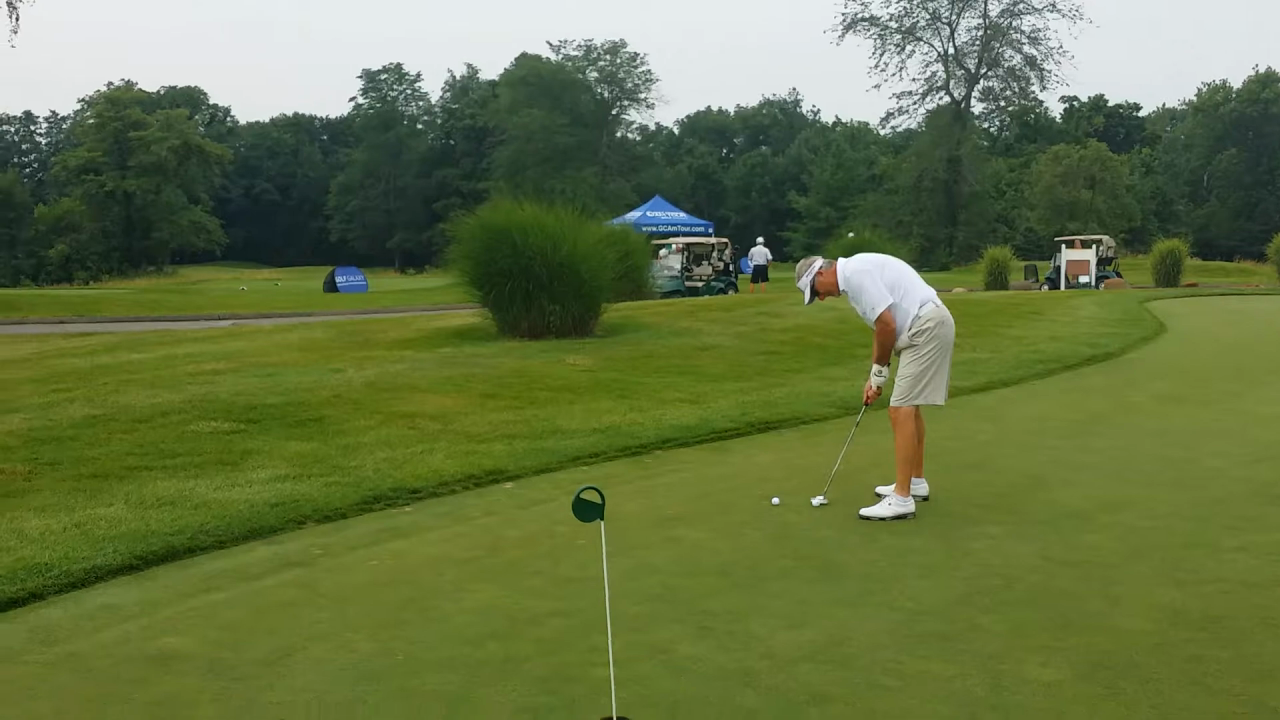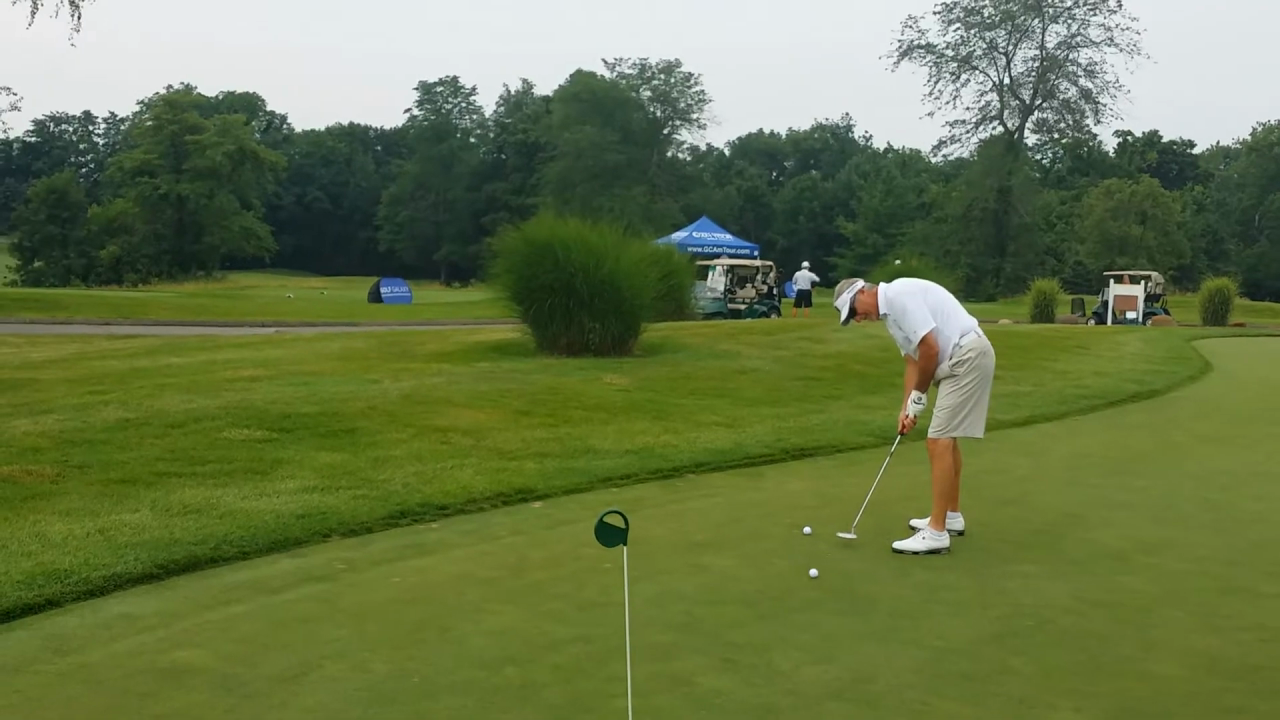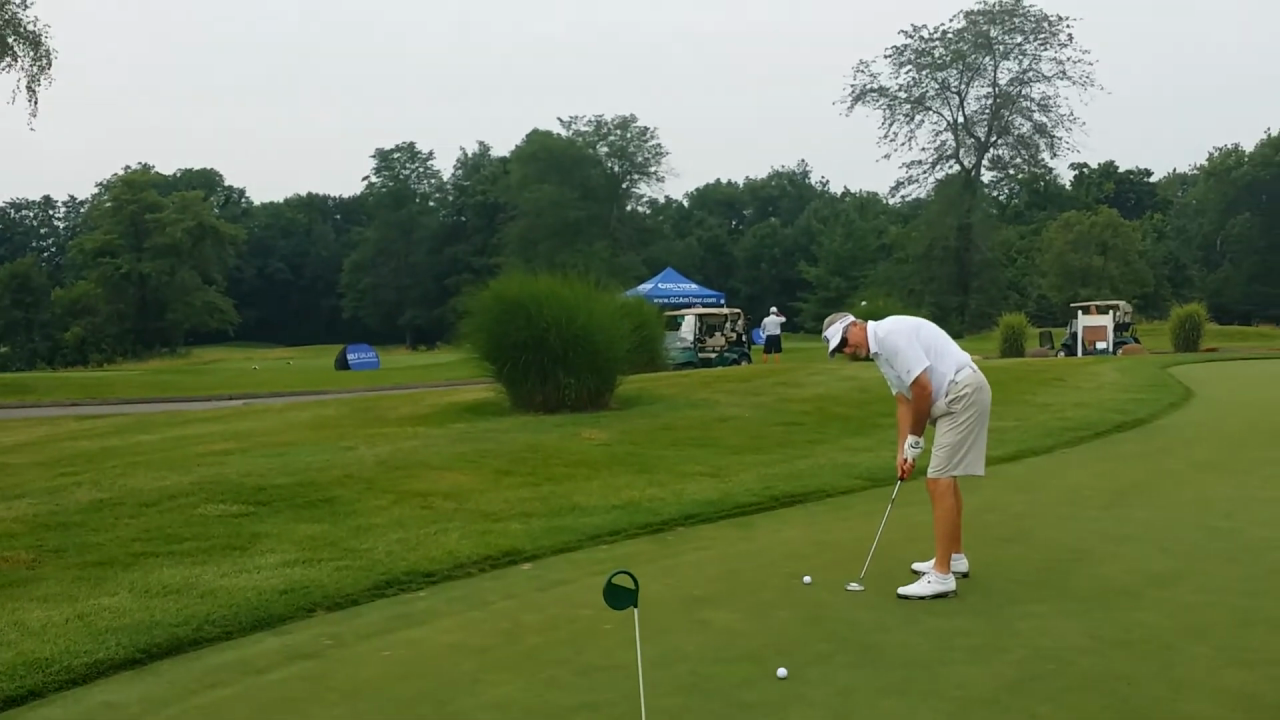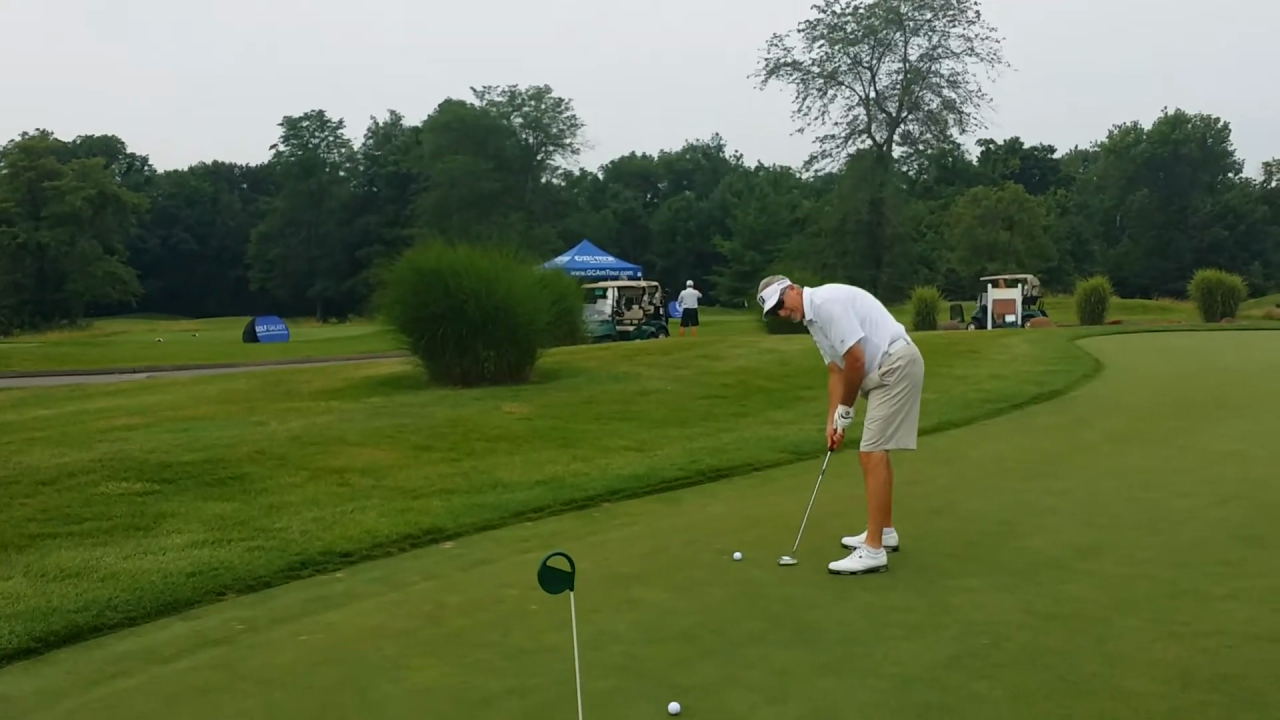
dt=0.5s
person 1, frame 1
left shoulder: (856, 272)
right shoulder: (854, 278)
left elbow: (887, 326)
right elbow: (881, 328)
left wrist: (879, 369)
right wrist: (873, 378)
left hip: (927, 326)
right hip: (927, 327)
left knee: (901, 410)
right knee: (909, 405)
left ankle: (901, 499)
right ankle: (916, 482)
person 1, frame 2
left shoulder: (899, 295)
right shoulder: (890, 312)
left elbow: (930, 348)
right elbow: (913, 360)
left wrist: (918, 396)
right wrist: (906, 407)
left hip: (967, 357)
right hip: (960, 361)
left knee: (939, 442)
right knee: (946, 438)
left ankle: (936, 533)
right ankle: (951, 516)
person 1, frame 3
left shoulder: (890, 334)
right shoulder: (880, 350)
left elbow: (923, 389)
right elbow: (905, 400)
left wrist: (915, 440)
right wrist: (902, 450)
left hip: (963, 393)
right hip: (955, 397)
left knee: (938, 481)
right knee: (945, 478)
left ankle: (941, 576)
right ankle: (954, 557)
person 1, frame 4
left shoulder: (827, 301)
right shoulder: (814, 318)
left elbow: (856, 360)
right elbow: (837, 370)
left wrist: (844, 411)
right wrist: (832, 420)
left hip: (896, 365)
right hip: (886, 370)
left knee: (872, 455)
right knee: (877, 452)
left ankle: (873, 550)
right ankle: (884, 531)
